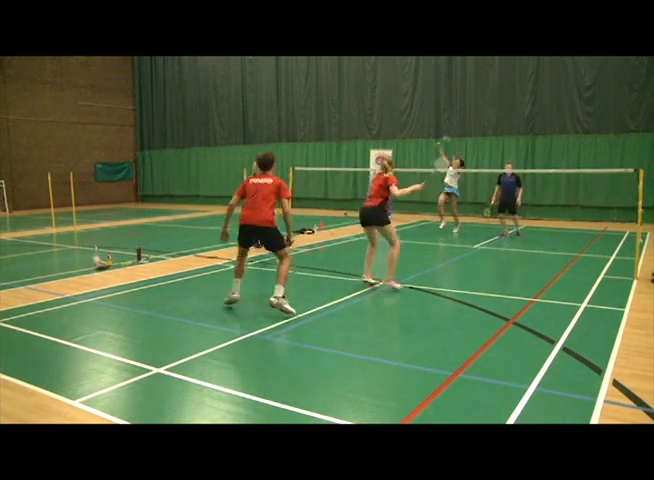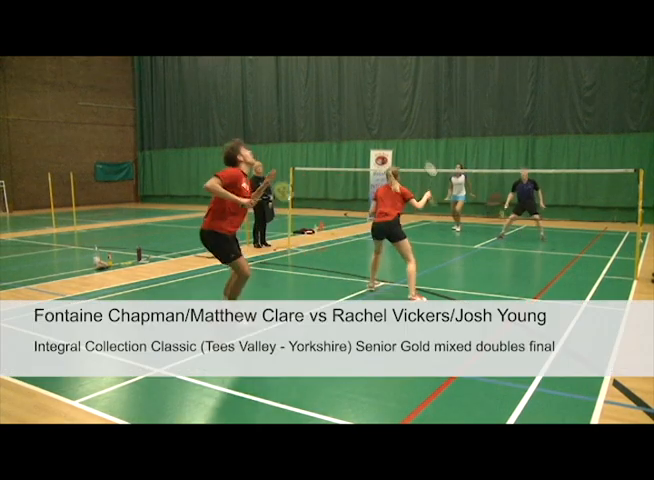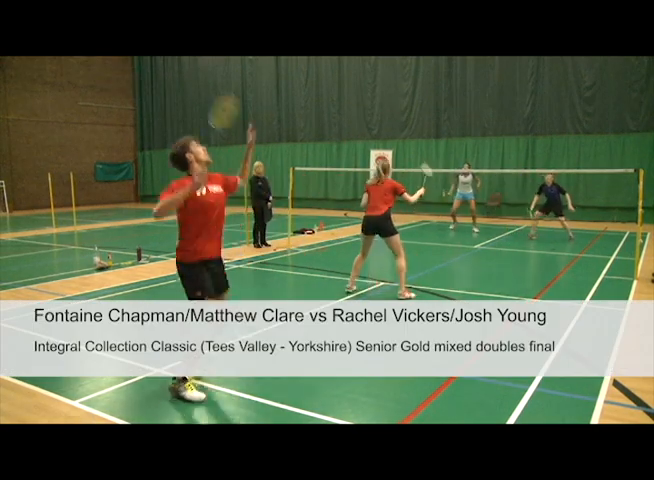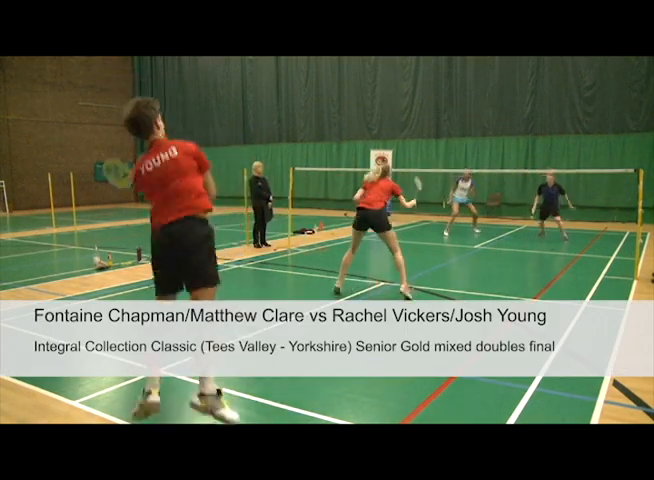
dt=0.5s
person 1, frame 1
left shoulder: (249, 181)
right shoulder: (280, 183)
left elbow: (232, 204)
right elbow: (286, 210)
left wrist: (225, 227)
right wrist: (290, 234)
left hip: (247, 223)
right hip: (266, 225)
left knee: (242, 255)
right knee: (285, 257)
left ankle: (234, 293)
right ankle: (278, 297)
person 1, frame 2
left shoulder: (245, 180)
right shoulder: (232, 173)
left elbow: (250, 199)
right elbow: (209, 185)
left wrist: (265, 184)
right wrist: (238, 199)
left hip: (227, 233)
right hip: (215, 232)
left knee: (241, 271)
right knee: (244, 272)
person 1, frame 3
left shoulder: (219, 181)
right shoulder: (181, 185)
left elbow: (243, 179)
right elbow: (159, 211)
left wrist: (249, 149)
right wrist: (191, 187)
left hip: (214, 258)
right hip: (191, 262)
right ankle: (180, 380)
person 1, frame 4
left shoulder: (140, 170)
right shoulder: (187, 149)
right elbow: (211, 191)
left hip: (163, 239)
right hip: (195, 231)
left ankle: (152, 395)
right ankle: (208, 395)
person 2, frame 1
left shoulder: (377, 176)
right shoulder: (390, 177)
right elbow: (396, 193)
right wrist: (413, 188)
left hip: (364, 210)
right hip: (376, 211)
left knee: (373, 245)
right knee: (395, 244)
left ankle: (367, 275)
right ankle: (390, 279)
person 2, frame 2
left shoulder: (379, 191)
right shoulder: (402, 190)
left elbow: (371, 212)
right elbow: (418, 206)
right wrist: (426, 196)
left hip: (377, 225)
right hip: (392, 225)
left knee: (377, 252)
right knee: (410, 260)
left ankle: (372, 282)
right ankle: (413, 295)
person 2, frame 3
left shoulder: (370, 184)
right shoulder: (393, 184)
left elbow: (363, 204)
right elbow: (411, 200)
right wrist: (420, 192)
left hip: (368, 220)
right hip: (383, 220)
left knee: (363, 253)
right knee: (400, 255)
left ankle: (351, 284)
right ankle: (402, 291)
person 2, frame 4
left shoulder: (368, 182)
right shoulder: (392, 185)
left elbow: (356, 198)
right elbow: (405, 205)
right wrist: (413, 202)
left hip: (362, 213)
right hip: (378, 215)
left knee: (352, 250)
right knee: (396, 251)
left ankle: (339, 283)
right ankle: (405, 286)
